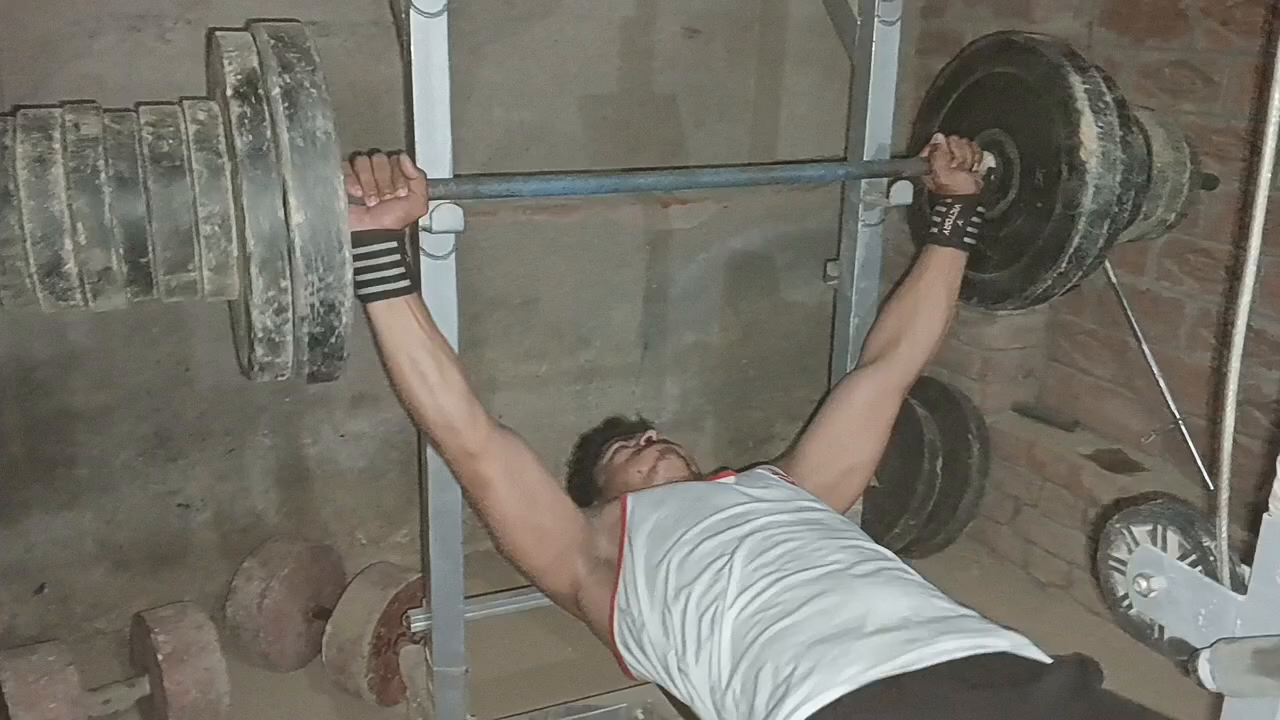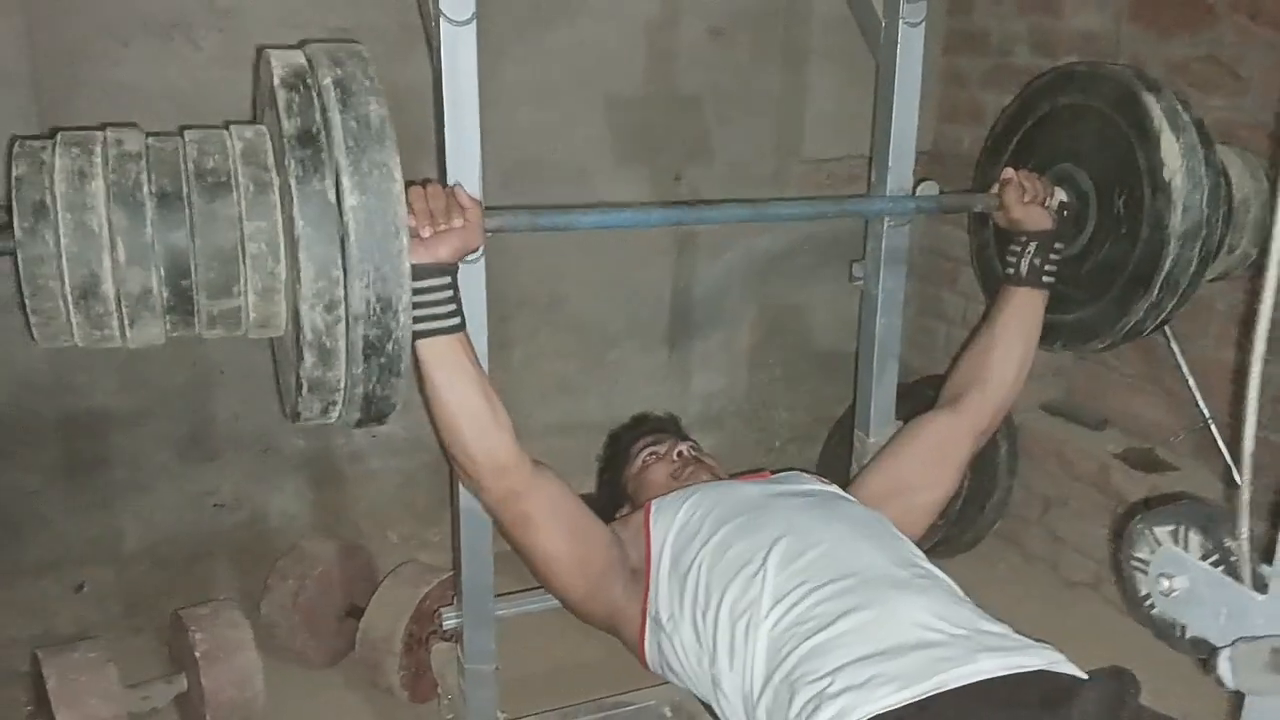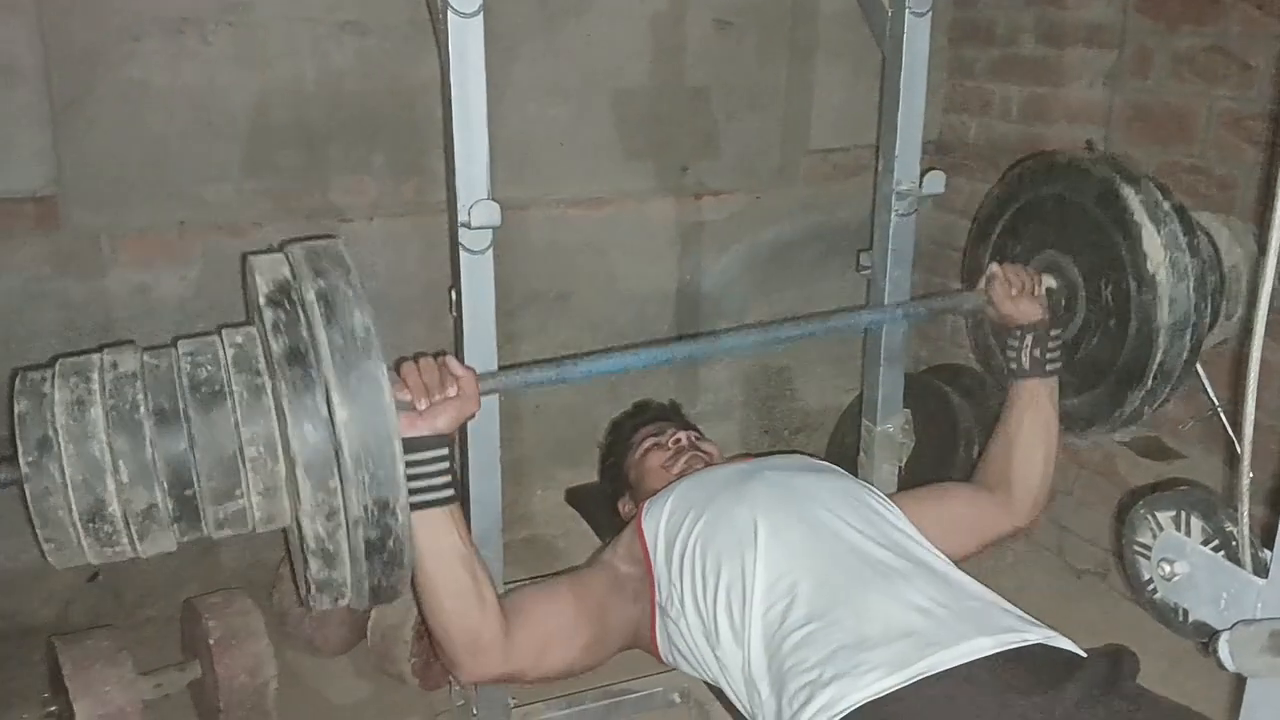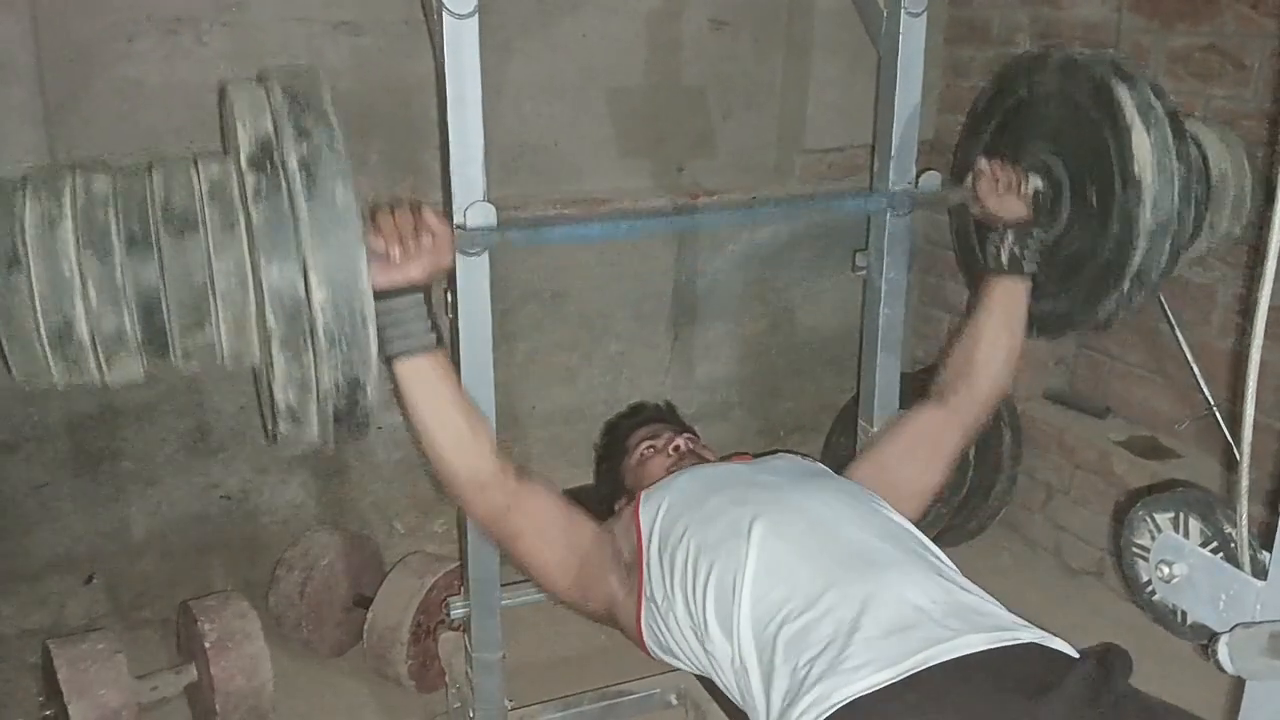
dt=1s
person 1, frame 1
left shoulder: (791, 494)
right shoulder: (602, 555)
left elbow: (885, 368)
right elbow: (469, 437)
left wrist: (955, 211)
right wrist: (378, 246)
person 1, frame 2
left shoulder: (836, 505)
right shoulder: (632, 564)
left elbow: (967, 412)
right elbow: (502, 474)
left wrist: (1032, 250)
right wrist: (431, 279)
person 1, frame 3
left shoulder: (837, 491)
right shoulder: (641, 563)
left elbow: (1010, 499)
right elbow: (483, 647)
left wrist: (1032, 340)
right wrist: (426, 451)
person 1, frame 4
left shoulder: (833, 487)
right shoulder: (627, 559)
left elbow: (958, 401)
right elbow: (485, 483)
left wrist: (1011, 239)
right wrist: (403, 303)
